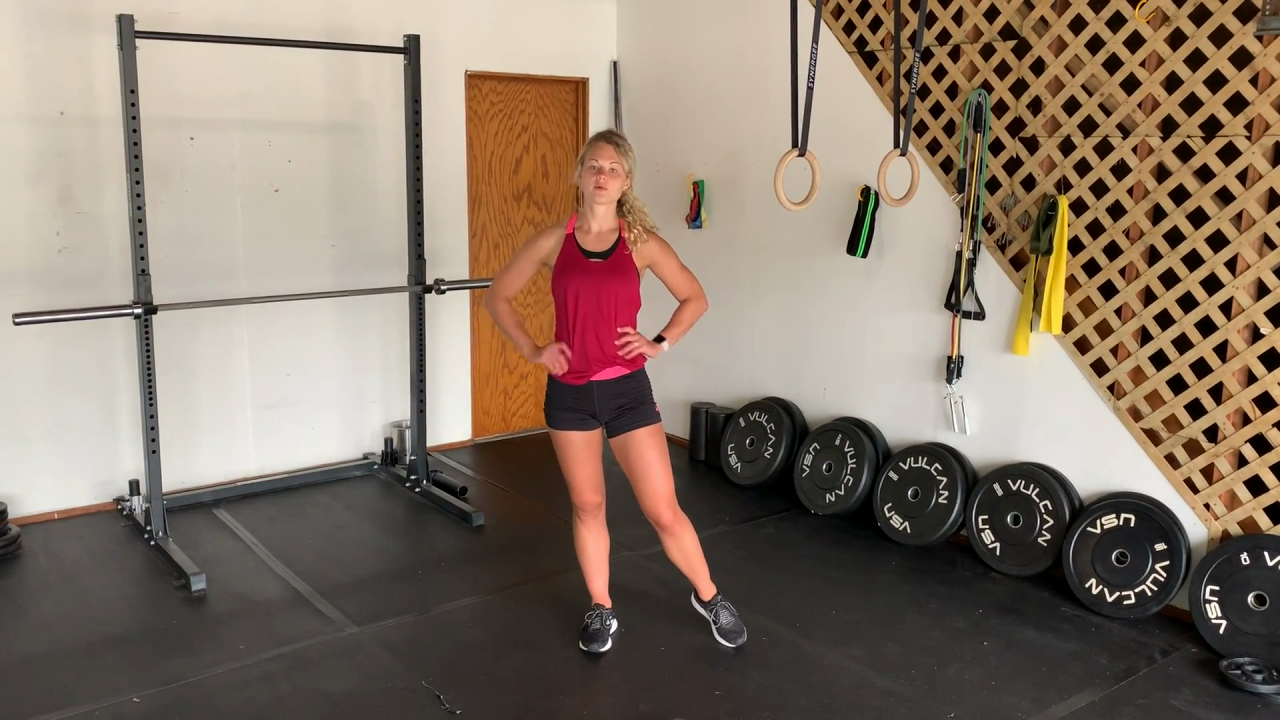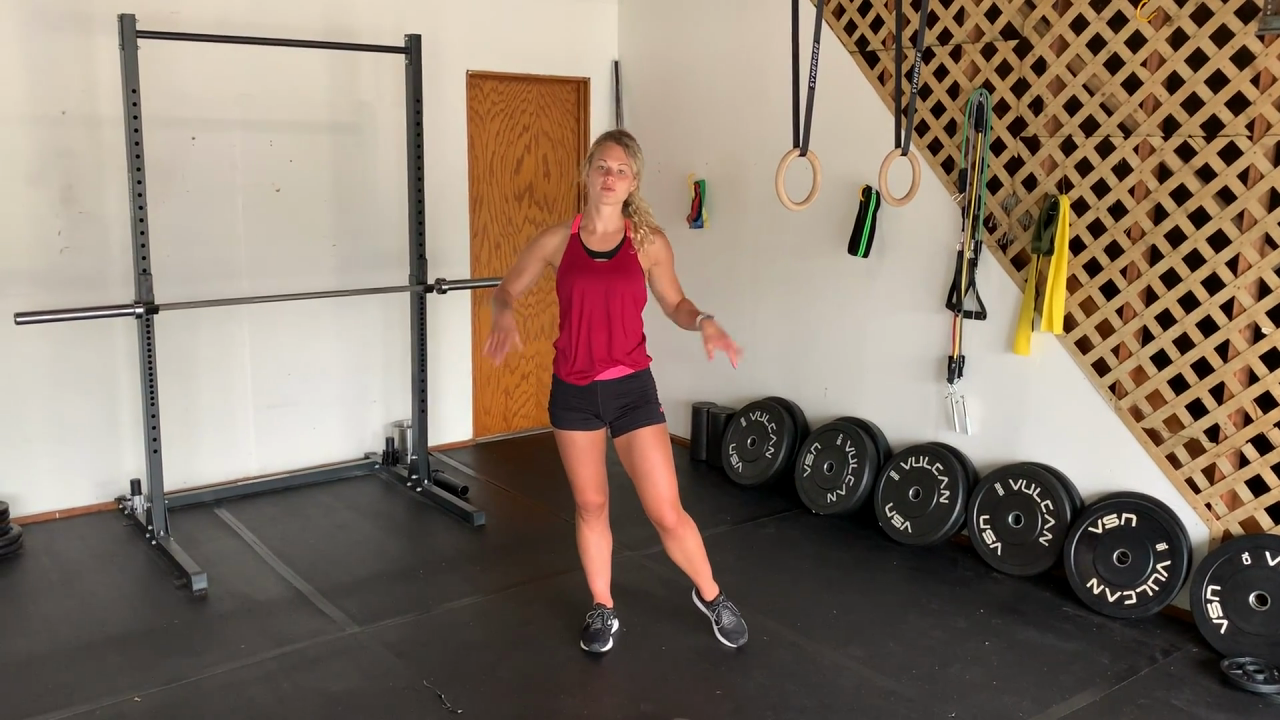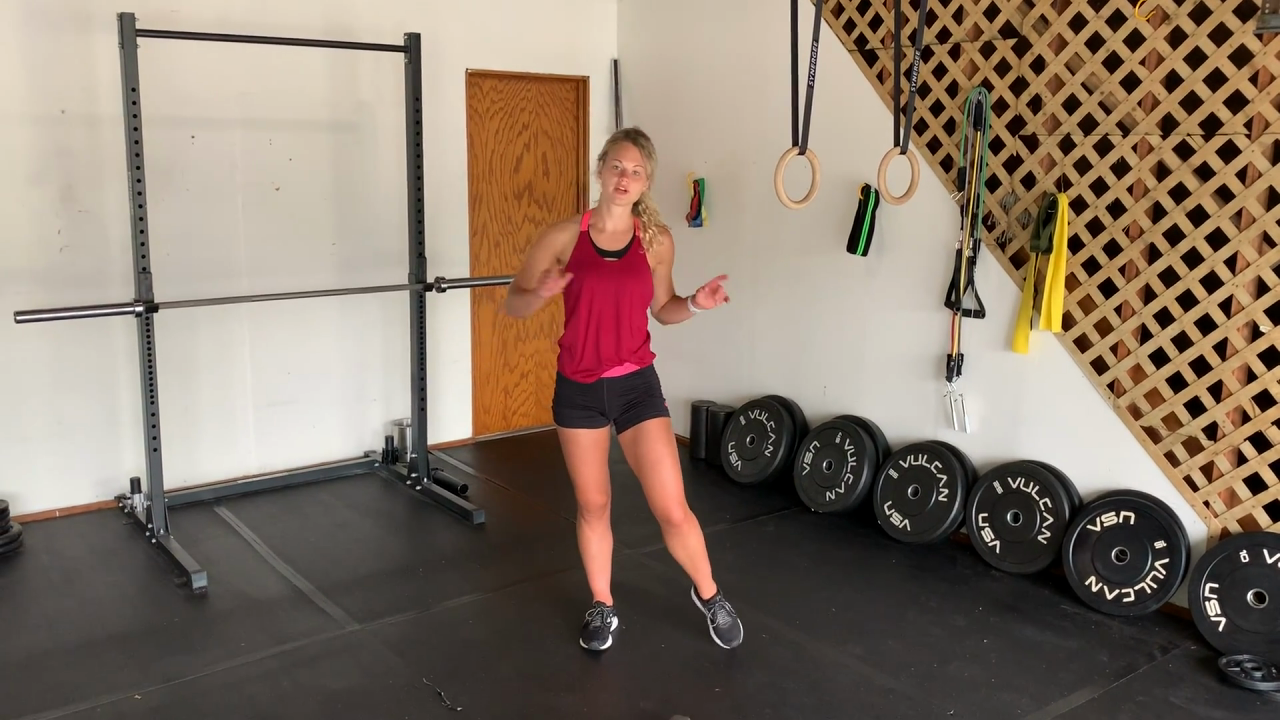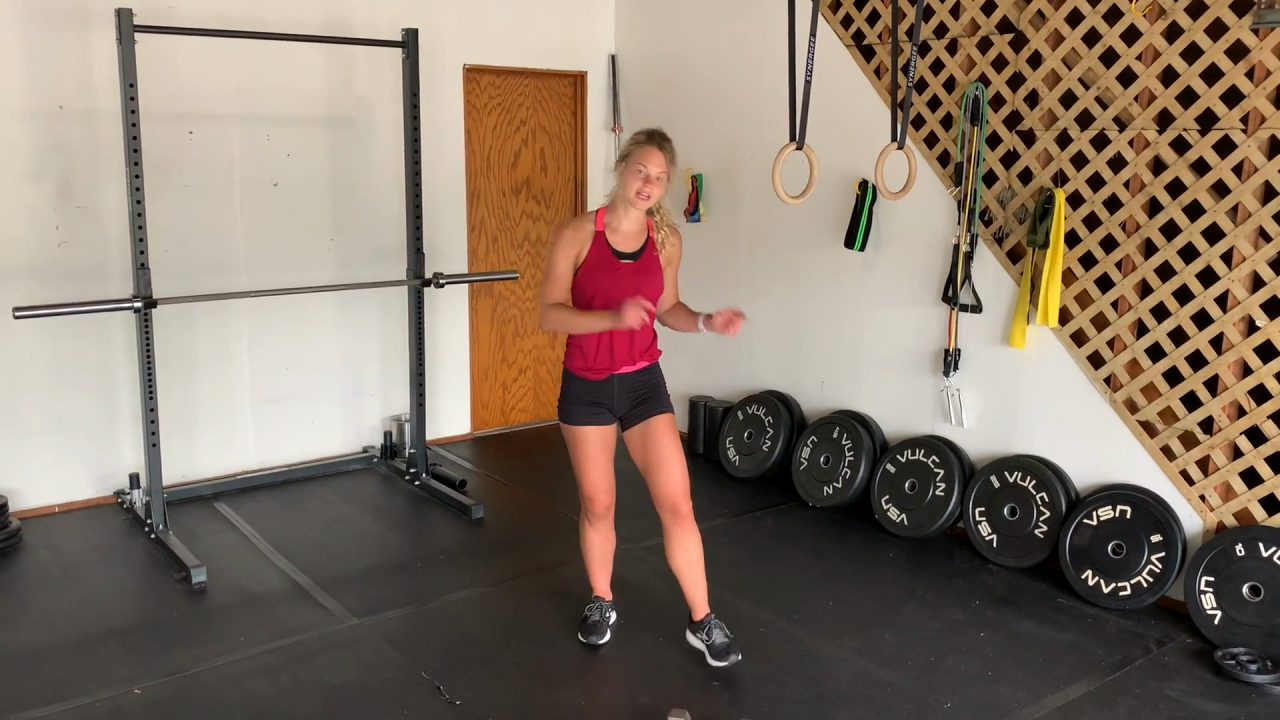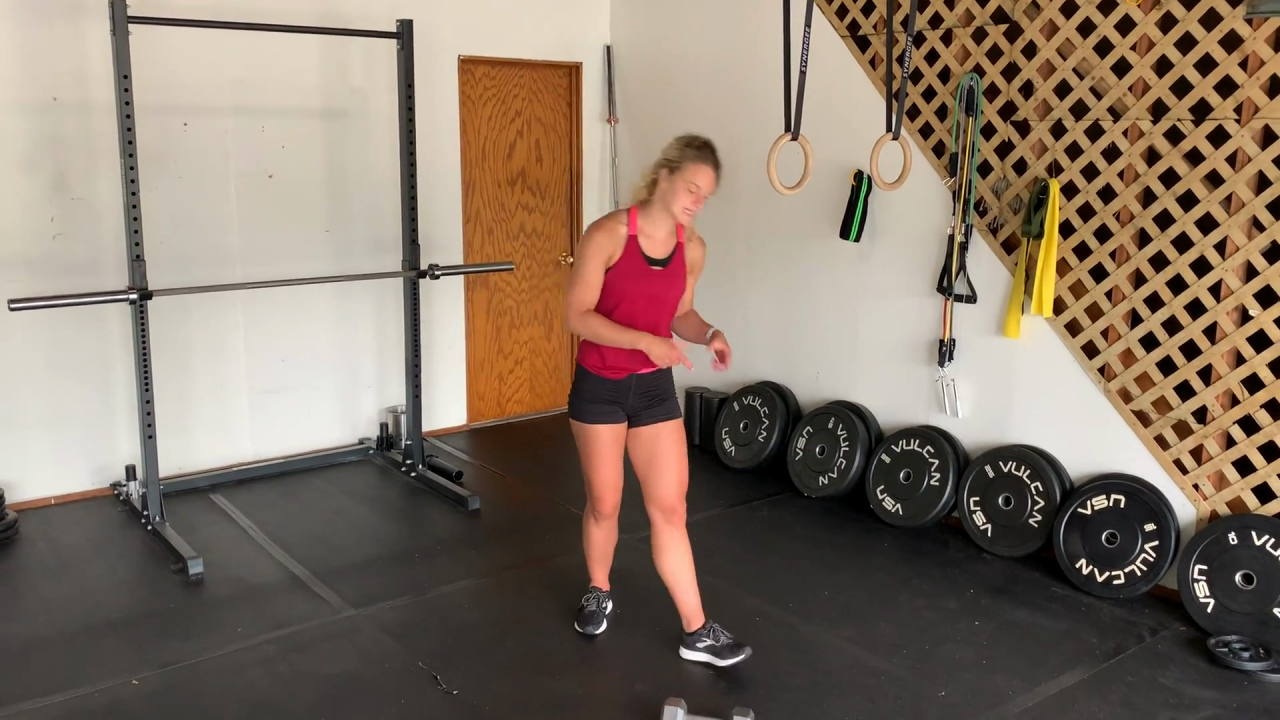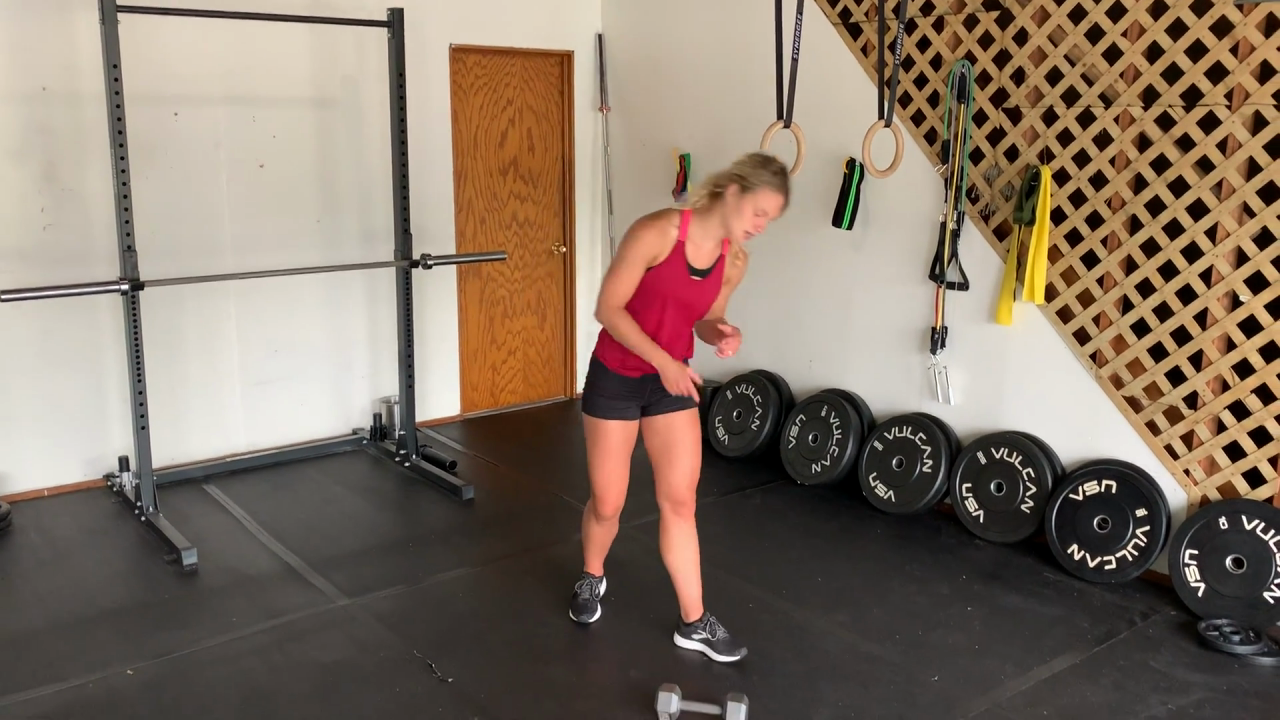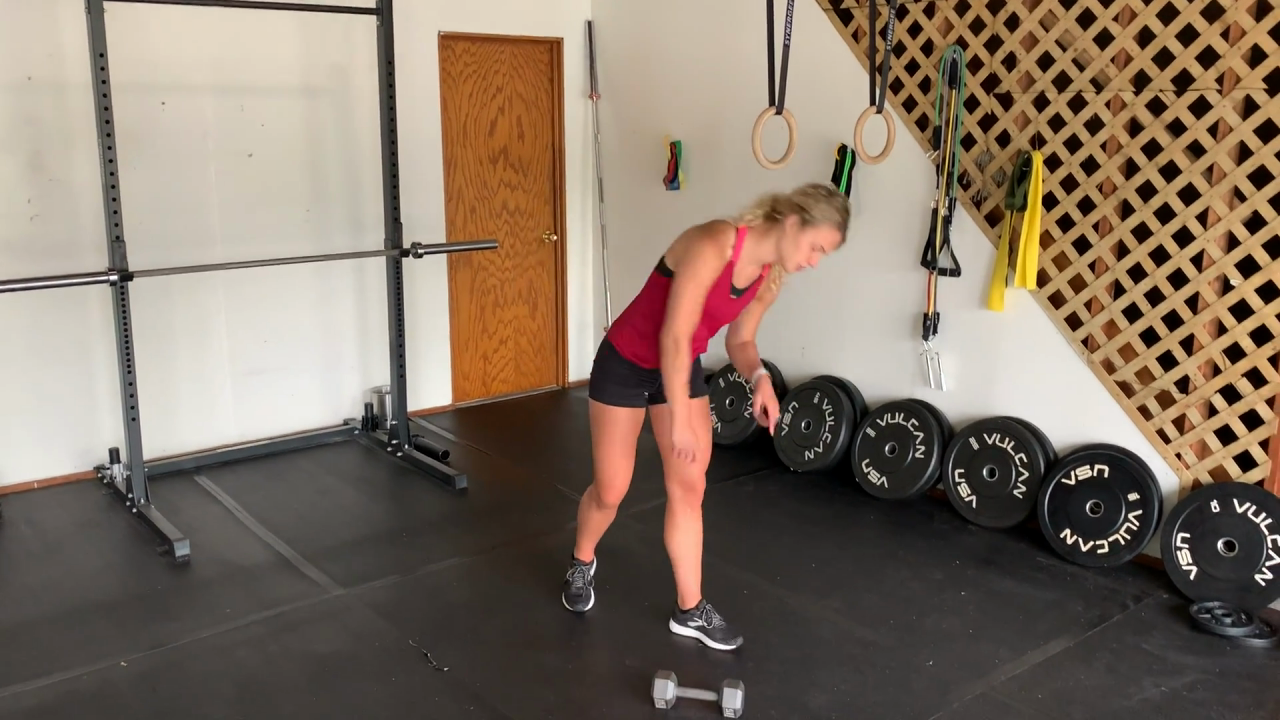
dt=0.2s
person 1, frame 1
left shoulder: (642, 241)
right shoulder: (551, 241)
left elbow: (695, 298)
right elbow: (498, 295)
left wrist: (659, 343)
right wrist: (531, 349)
left hip: (626, 389)
right hip: (569, 392)
left knee: (663, 510)
right knee: (587, 506)
left ankle: (709, 597)
right ankle: (601, 609)
person 1, frame 2
left shoulder: (649, 241)
right shoulder: (556, 239)
left elbow: (675, 304)
right elbow: (505, 290)
left wrist: (705, 323)
right wrist: (505, 316)
left hip: (632, 389)
right hip: (574, 391)
left knee: (667, 512)
right knee: (591, 506)
left ankle: (711, 596)
right ankle: (602, 609)
person 1, frame 3
left shoulder: (656, 239)
right shoulder: (564, 235)
right elbow: (514, 303)
left wrist: (695, 303)
right wrist: (540, 292)
left hip: (636, 385)
right hip: (578, 388)
left knee: (671, 508)
right knee: (592, 506)
left ankle: (709, 594)
right ankle: (602, 607)
person 1, frame 4
left shoulder: (667, 240)
right shoulder: (576, 233)
right elbow: (548, 315)
left wrist: (707, 321)
right wrist: (612, 317)
left hip: (643, 383)
right hip: (586, 387)
left knee: (676, 505)
right knee: (597, 505)
left ankle: (703, 620)
right ankle: (601, 602)
person 1, frame 5
left shoulder: (693, 248)
right shoulder: (607, 234)
right elbow: (577, 316)
left wrist: (711, 334)
right wrist: (645, 341)
left hip: (654, 386)
right hip: (599, 385)
left knee: (669, 509)
right knee: (604, 504)
left ankle: (697, 631)
right ankle: (598, 593)
person 1, frame 6
left shoulder: (735, 260)
right shoulder: (656, 231)
right elbow: (608, 308)
left wrist: (721, 333)
right wrist: (662, 361)
left hip: (672, 379)
right hip: (615, 378)
left knee: (679, 501)
right knee: (607, 502)
left ankle: (694, 621)
right ankle: (591, 578)
person 1, frame 7
left shoulder: (769, 277)
right shoulder: (711, 246)
left elbow: (739, 341)
right elbow: (675, 336)
left wrist: (759, 377)
right wrist: (680, 424)
left hip: (682, 367)
right hip: (625, 362)
left knee: (689, 485)
right knee: (610, 490)
left ankle: (690, 609)
right ankle: (582, 562)
